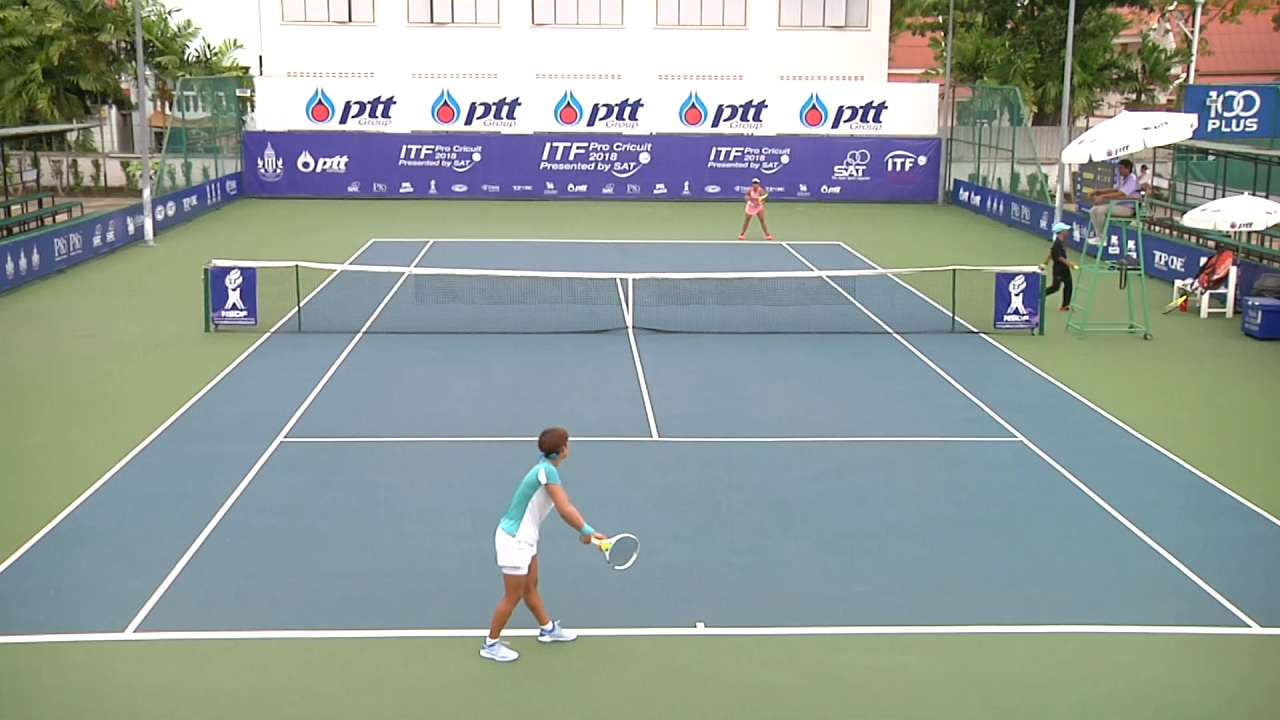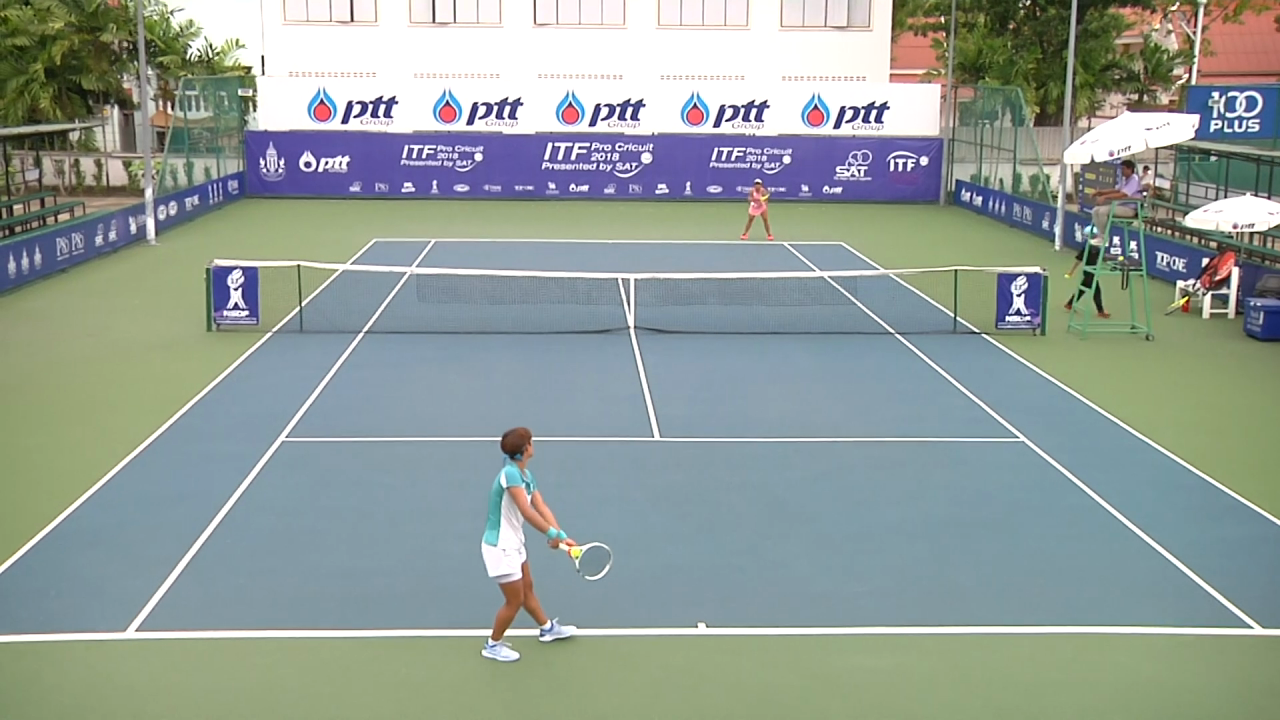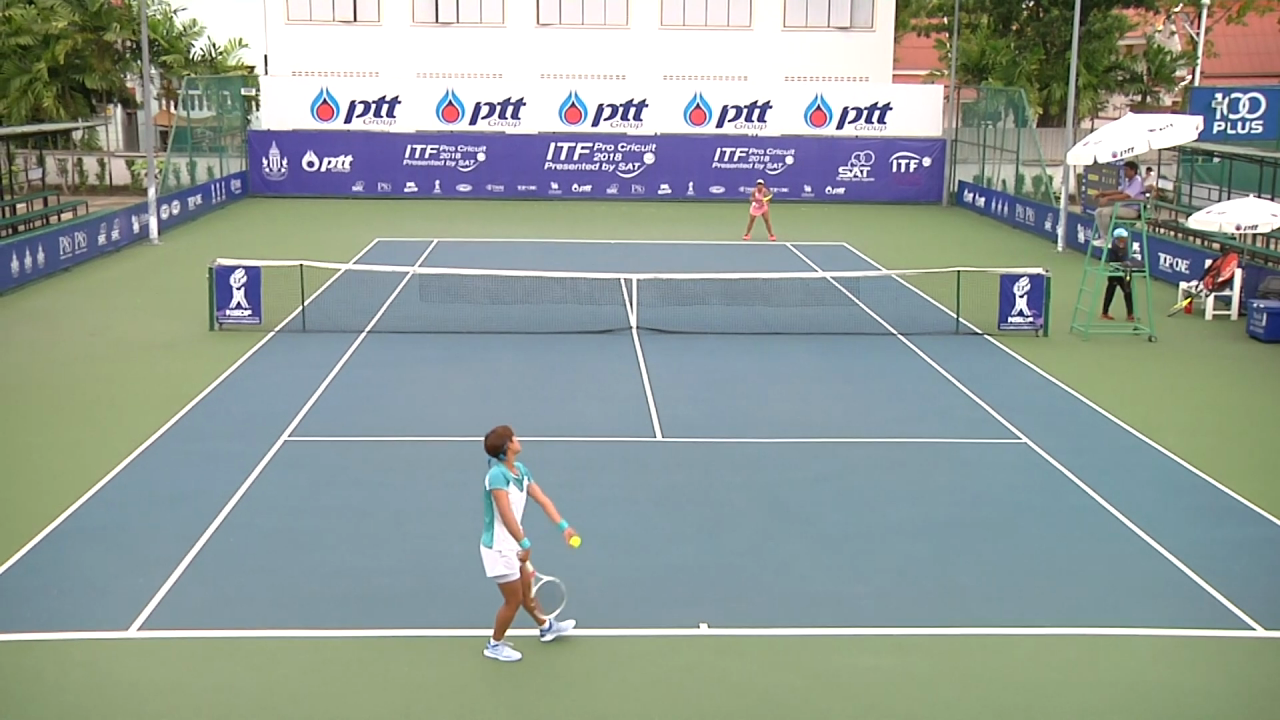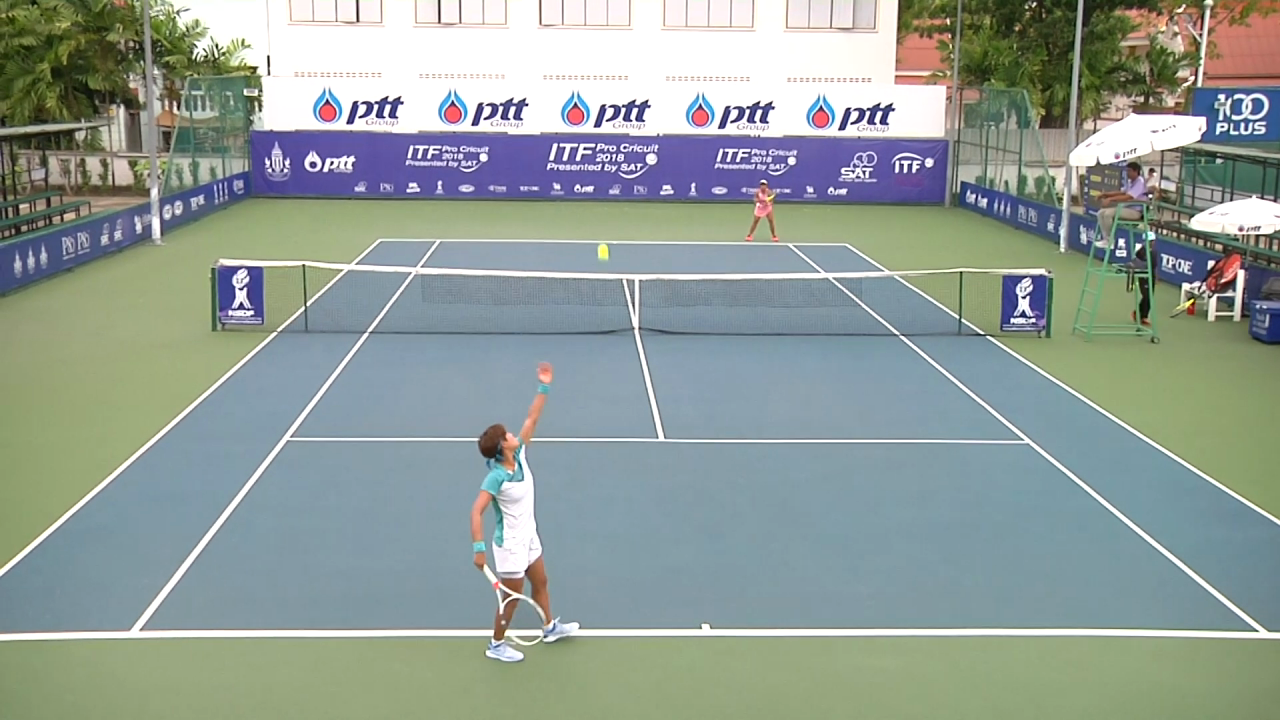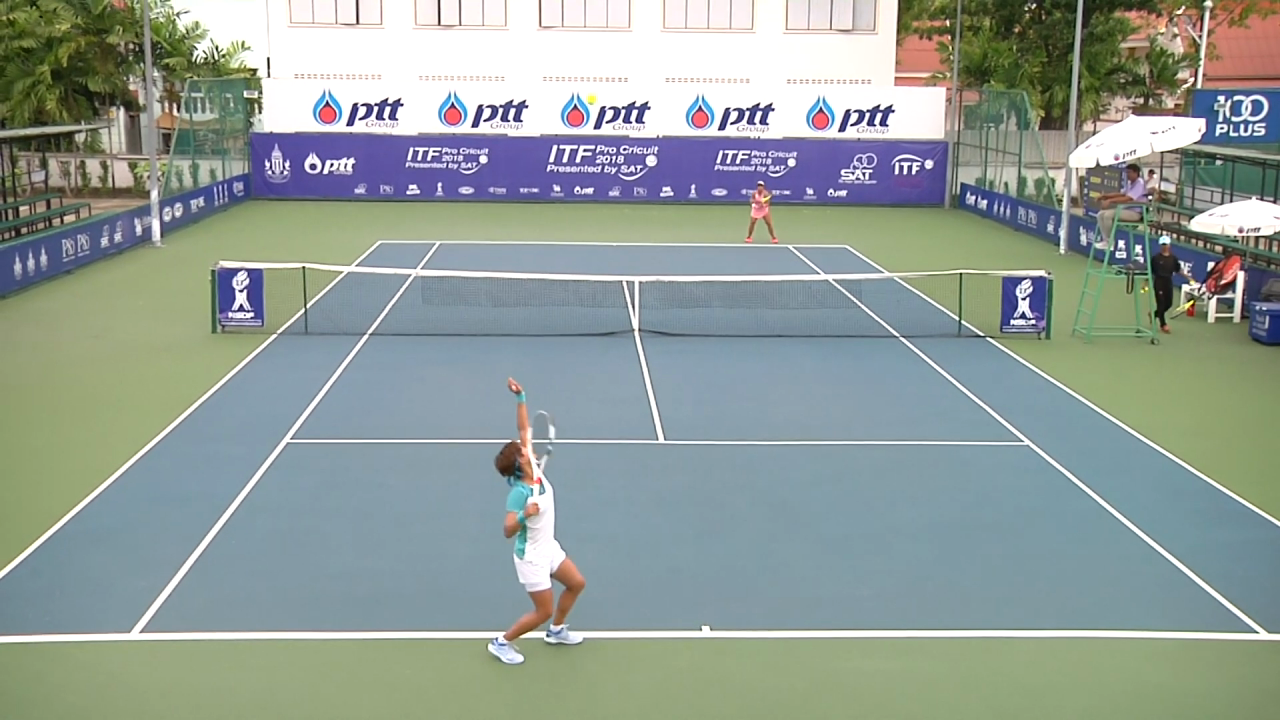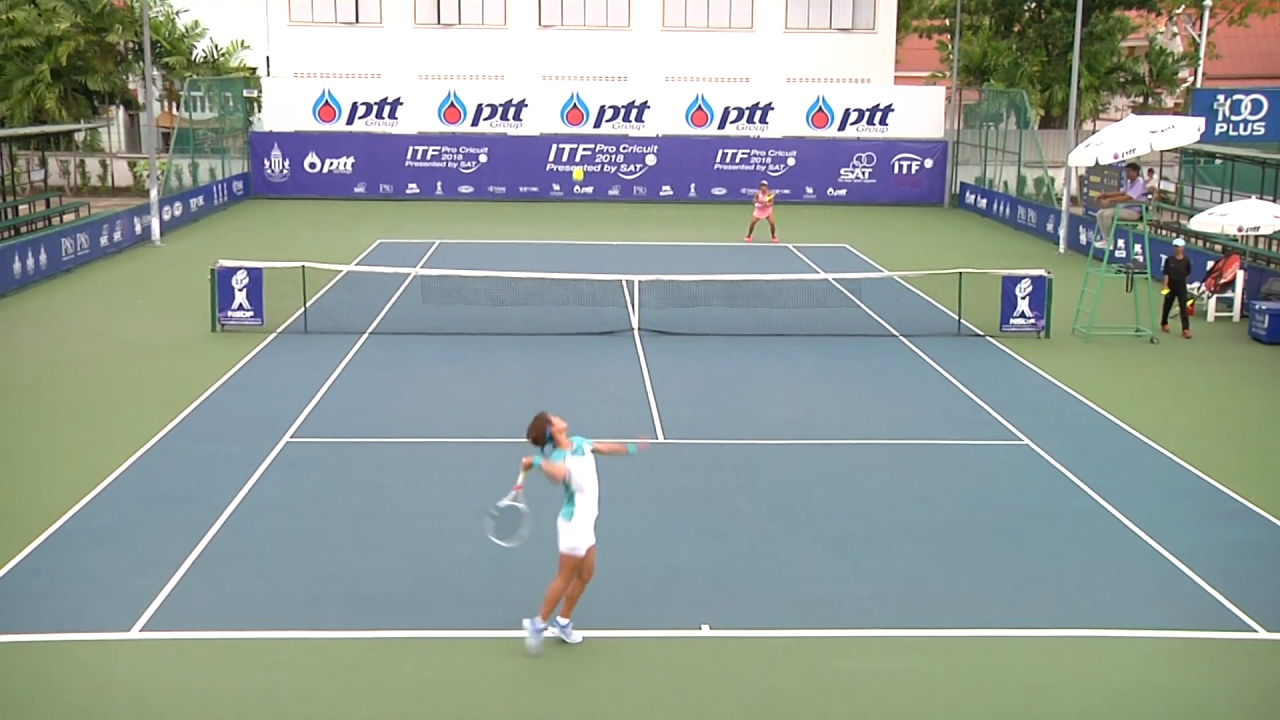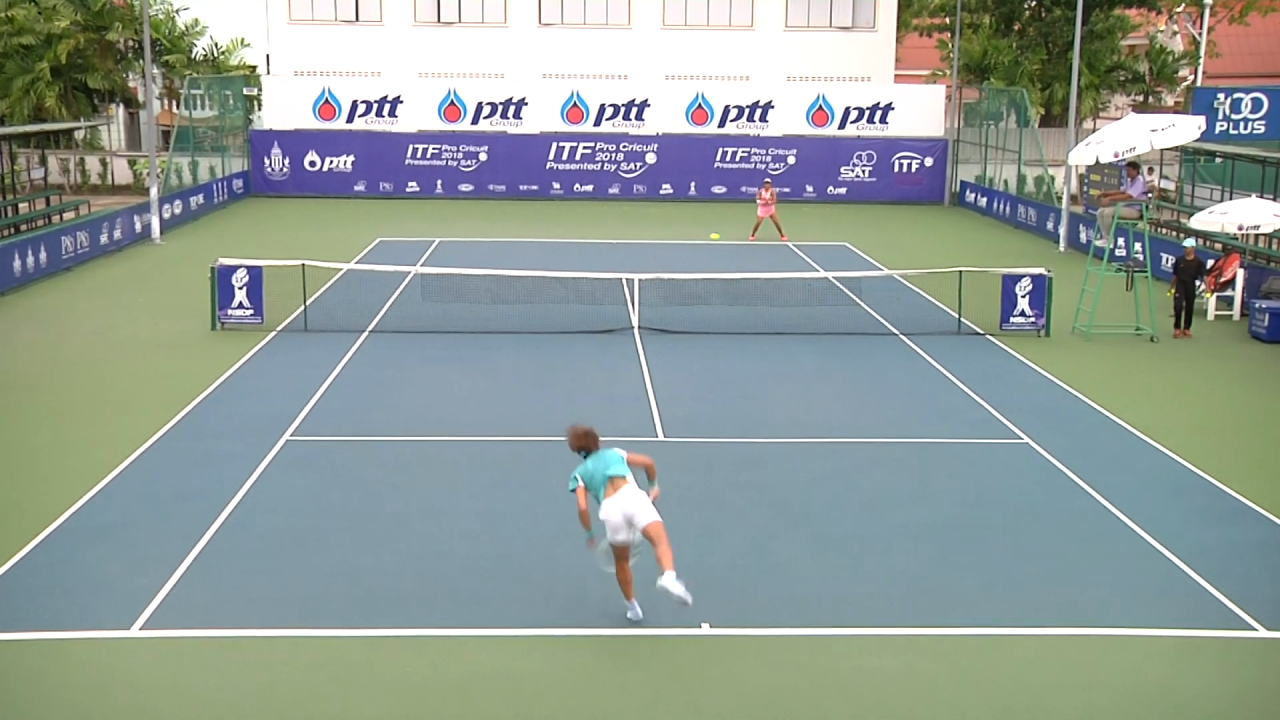
dt=0.4s
person 1, frame 1
left shoulder: (548, 469)
right shoulder: (548, 471)
left elbow: (567, 507)
right elbow: (564, 511)
left wrist: (589, 531)
right wrist: (585, 531)
left hip: (524, 538)
right hip: (514, 539)
left knee: (530, 586)
right knee: (513, 595)
left ankle: (548, 629)
right ankle: (491, 644)
person 1, frame 2
left shoulder: (526, 475)
right shoulder: (509, 474)
left elbow: (542, 508)
right elbow: (527, 512)
left wrist: (561, 535)
right wrist: (552, 534)
left hip: (513, 544)
right hip: (500, 547)
left knee: (527, 589)
right knee: (514, 600)
left ankle: (547, 628)
right ankle: (493, 645)
person 1, frame 3
left shoulder: (520, 470)
right shoulder: (496, 475)
left elbow: (542, 499)
right elbow: (507, 516)
left wrist: (563, 526)
right wrist: (525, 545)
left hip: (511, 545)
right hip: (498, 549)
left knee: (526, 589)
right knee: (513, 600)
left ankle: (546, 627)
right ankle: (494, 645)
person 1, frame 4
left shoulder: (518, 456)
right shoulder: (495, 478)
left elbow: (532, 418)
right elbow: (476, 513)
left wrist: (544, 387)
right wrist: (478, 549)
left hip: (529, 538)
right hip: (510, 546)
left knee: (540, 583)
right knee: (512, 599)
left ankle: (550, 629)
right ankle: (496, 645)
person 1, frame 5
left shoulder: (534, 469)
right shoulder: (519, 493)
left elbow: (524, 430)
right elbow: (508, 531)
left wrist: (520, 397)
right wrist: (525, 516)
left hip: (548, 548)
right hip: (531, 557)
left knee: (577, 584)
right knee: (543, 611)
left ankle: (557, 630)
right ankle: (502, 642)
person 1, frame 6
left shoulder: (578, 443)
right shoulder: (557, 456)
left elbow: (605, 448)
right elbow: (562, 474)
left wrist: (631, 447)
right wrist: (535, 461)
left hip: (585, 521)
right hip: (575, 523)
left knee: (584, 576)
right knee: (566, 577)
left ankle: (561, 622)
right ankle: (538, 623)
person 1, frame 7
left shoulder: (579, 473)
right shoulder: (613, 453)
left elbow: (583, 508)
right elbow: (648, 462)
left wrist: (590, 533)
right wrist: (652, 485)
left hip: (611, 510)
right hip: (634, 498)
left knee: (621, 562)
right knee: (661, 543)
left ankle: (632, 606)
right ankle: (669, 578)
